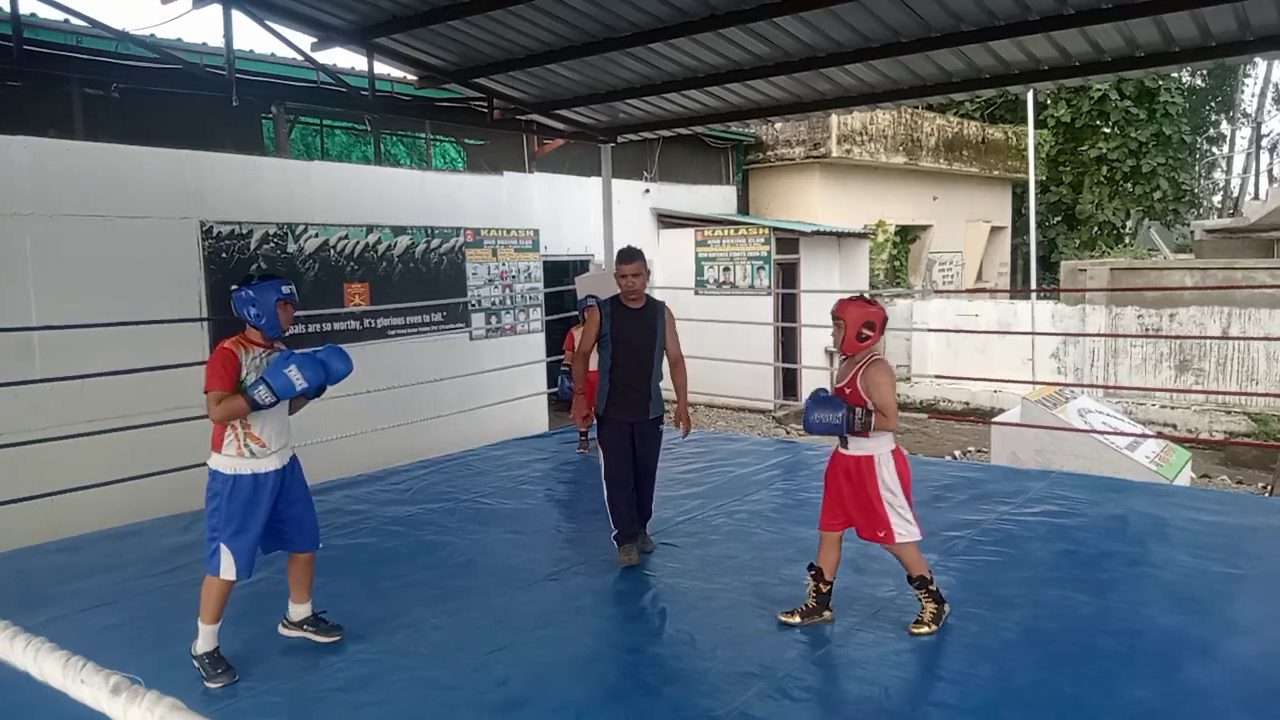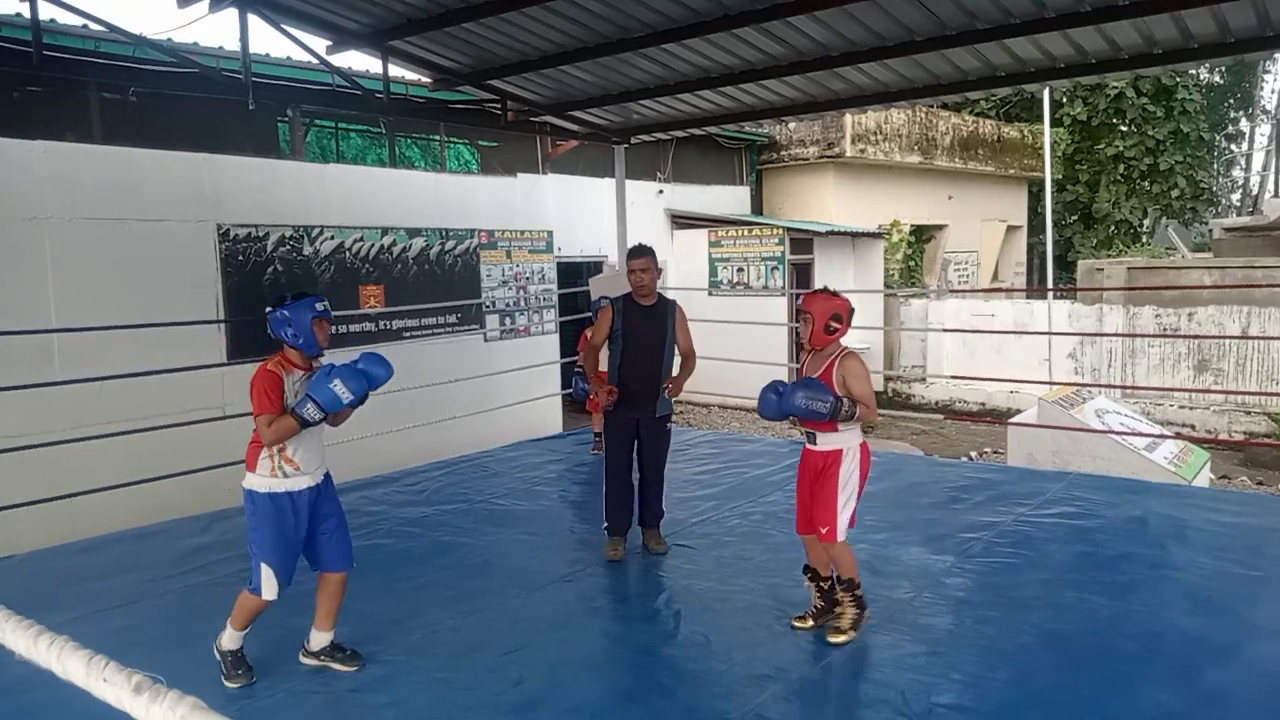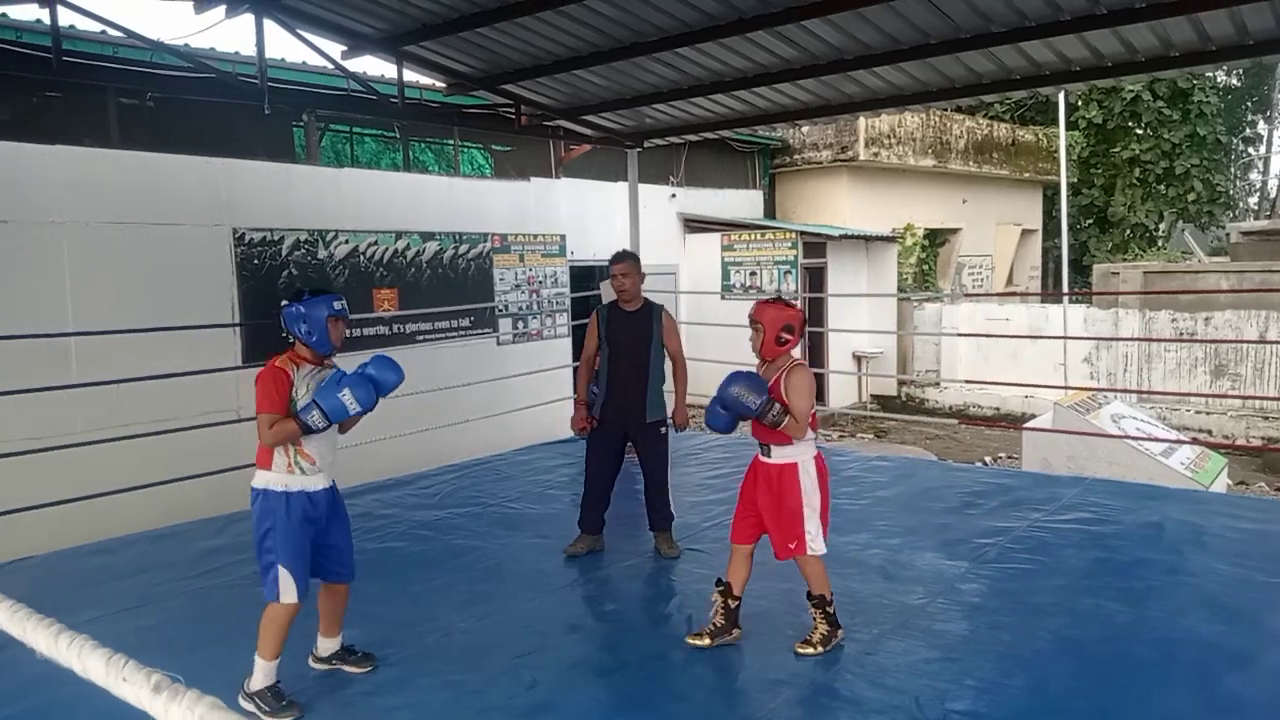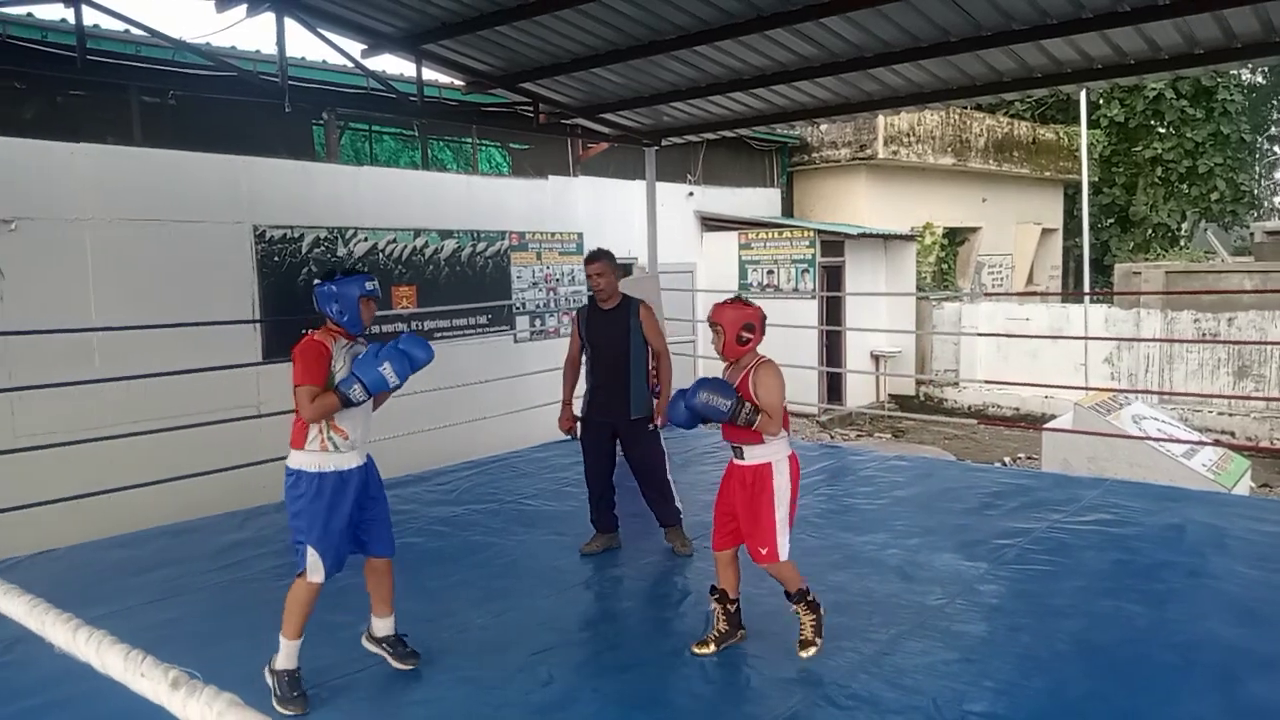
dt=0.3s
person 1, frame 1
left shoulder: (281, 352)
right shoulder: (228, 354)
right elbow: (217, 411)
left wrist: (314, 382)
right wrist: (269, 388)
left hip: (282, 466)
right hip: (238, 475)
left knee: (303, 545)
right knee: (227, 566)
left ankle: (299, 617)
right ankle: (205, 647)
person 1, frame 2
left shoulder: (318, 368)
right shoulder: (270, 376)
left elbow: (331, 420)
right elbow: (269, 433)
left wrist: (355, 393)
right wrist: (314, 404)
left hip: (314, 485)
right hip: (272, 492)
left knee: (336, 565)
right knee: (267, 585)
left ankle: (319, 644)
right ankle: (229, 644)
person 1, frame 3
left shoulder: (330, 369)
right shoulder: (278, 372)
left elbow: (339, 427)
right elbow: (269, 436)
left wrist: (364, 397)
right wrist: (320, 412)
left hip: (321, 490)
right hip: (281, 494)
left knee: (338, 575)
right knee: (289, 592)
left ankle: (328, 649)
person 1, frame 4
left shoulder: (359, 347)
right shoulder: (314, 347)
right elbow: (309, 410)
left wrist: (391, 374)
right wrist: (359, 385)
left hip: (357, 466)
right hip: (316, 474)
left knee: (380, 554)
right knee: (314, 572)
left ankle: (382, 632)
right ankle: (283, 666)
person 2, frame 1
left shoulder: (877, 370)
right shoulder: (847, 364)
left elbow: (889, 420)
left wrist: (848, 419)
right wrist: (822, 411)
left hip: (876, 462)
right hip: (846, 457)
left knee: (894, 536)
right knee: (829, 530)
left ankle: (933, 602)
right ankle: (818, 604)
person 2, frame 2
left shoulder: (849, 363)
right shoulder: (808, 358)
left elbow: (870, 412)
left wrist: (835, 407)
right wrist: (786, 403)
left hip: (844, 455)
right hip: (813, 453)
left knee: (829, 537)
right knee: (809, 533)
left ankle: (854, 603)
right ankle: (827, 602)
person 2, frame 3
left shoulder: (799, 374)
right shoulder: (762, 369)
left elbow: (798, 427)
left wrist: (761, 407)
right wrist: (731, 409)
left hip: (797, 470)
right hip: (764, 466)
left knee: (803, 552)
right knee: (740, 543)
left ankle: (828, 626)
right ankle: (726, 622)
person 2, frame 4
left shoulder: (765, 372)
right shoulder: (731, 371)
left elbow: (771, 424)
left wrist: (733, 409)
right wrist: (699, 408)
left hip: (771, 470)
right hip: (739, 468)
left knee: (769, 557)
right knee: (722, 549)
left ankle: (808, 607)
right ankle: (729, 625)
person 3, frame 1
left shoulder: (661, 313)
right shoulder: (601, 312)
left elbow: (675, 358)
right elbow: (582, 354)
left wrist: (682, 403)
right wrist: (579, 396)
left hip: (650, 410)
right hip: (611, 411)
left knee: (645, 473)
right knee: (617, 475)
left ankle: (640, 528)
right ankle: (626, 540)
person 3, frame 2
left shoulder: (672, 311)
right shoulder: (613, 309)
left elbow: (688, 353)
right elbow: (592, 348)
left wrist: (680, 378)
right wrist: (596, 382)
left hip: (657, 407)
right hip: (619, 406)
left knee: (654, 470)
right knee: (617, 470)
left ankle: (651, 528)
right ankle: (616, 534)
person 3, frame 3
left shoulder: (659, 316)
right shoulder: (600, 317)
left elbow: (678, 361)
right elbow: (587, 361)
left wrist: (680, 405)
right wrist: (580, 405)
left hip: (650, 414)
right hip: (607, 413)
left knee: (657, 474)
right knee: (597, 474)
left ankle: (663, 532)
right ankle: (590, 533)
person 3, frame 4
left shoulder: (639, 311)
right shoulder: (582, 316)
left elbow: (661, 354)
right elbow: (573, 361)
left wrist: (664, 398)
right wrist: (566, 405)
left hip: (636, 411)
right hip: (595, 412)
left knee: (652, 470)
right knee: (596, 475)
left ankle: (673, 528)
right ankle: (605, 531)
